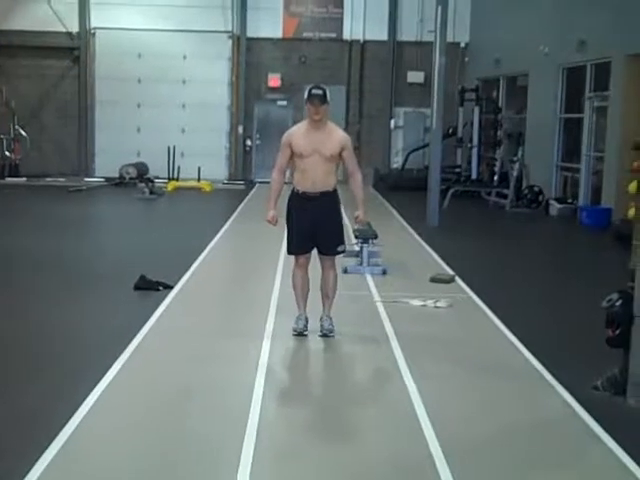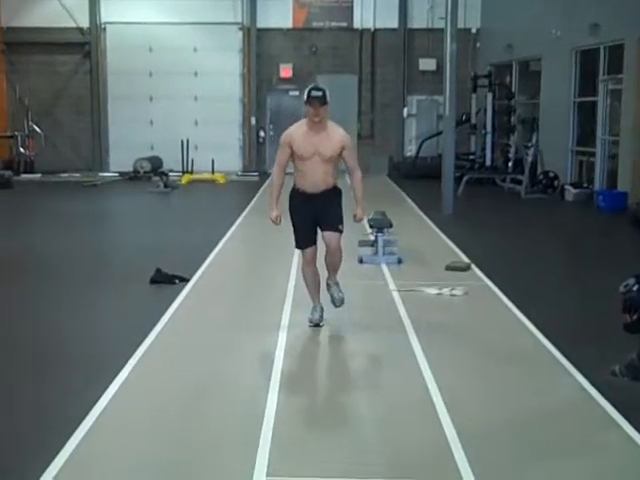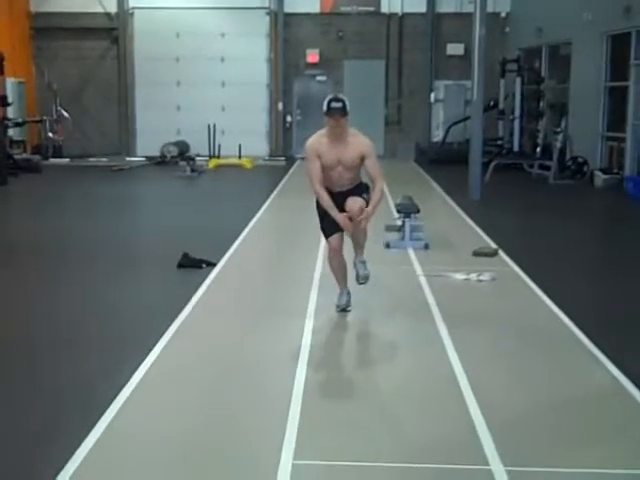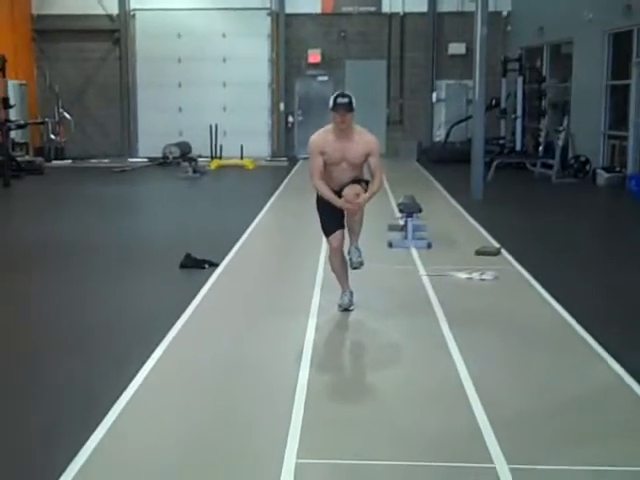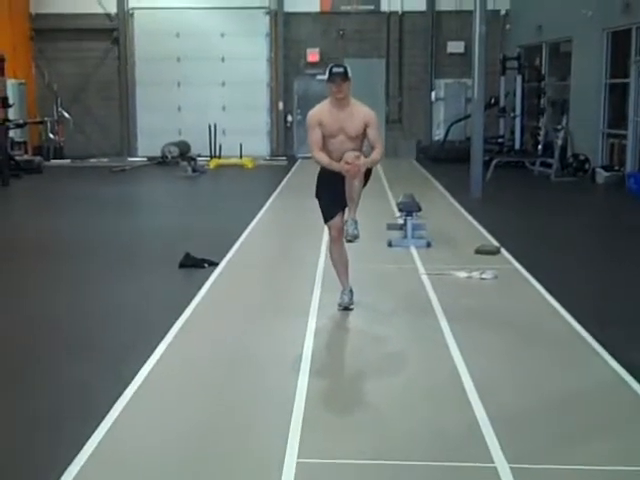
dt=1s
person 1, frame 1
left shoulder: (341, 138)
right shoulder: (291, 136)
left elbow: (354, 173)
right elbow: (279, 172)
left wrist: (360, 206)
right wrist: (272, 206)
left hip: (328, 202)
right hip: (299, 202)
left knee: (328, 262)
right knee: (301, 261)
left ankle: (326, 315)
right ankle: (301, 314)
person 1, frame 2
left shoulder: (341, 137)
right shoulder: (291, 135)
left elbow: (355, 171)
right elbow: (279, 170)
left wrist: (359, 205)
right wrist: (274, 206)
left hip: (329, 198)
right hip: (301, 200)
left knee: (333, 243)
right knee: (308, 255)
left ankle: (333, 281)
right ankle: (317, 306)
person 1, frame 3
left shoulder: (363, 143)
right shoulder: (313, 145)
left elbow: (378, 181)
right elbow: (316, 185)
left wrist: (370, 210)
right wrist: (336, 215)
left hip: (355, 192)
right hip: (328, 196)
left knee: (355, 208)
right knee: (334, 245)
left ankle: (359, 259)
right ankle: (343, 291)
person 1, frame 4
left shoulder: (368, 141)
right shoulder: (318, 141)
left elbow: (378, 177)
right elbow: (316, 179)
left wrist: (366, 197)
right wrist: (337, 202)
left hip: (356, 190)
right hip: (329, 196)
left knee: (355, 198)
right knee: (334, 244)
left ankle: (355, 246)
right ankle: (346, 291)
person 1, frame 5
left shoulder: (366, 113)
right shoulder: (316, 114)
left elbow: (378, 149)
right elbow: (316, 152)
left wrist: (366, 162)
right wrist: (338, 166)
left hip: (358, 173)
right hip: (329, 175)
left knee: (355, 169)
right knee: (334, 233)
left ankle: (352, 219)
right ankle: (346, 288)
